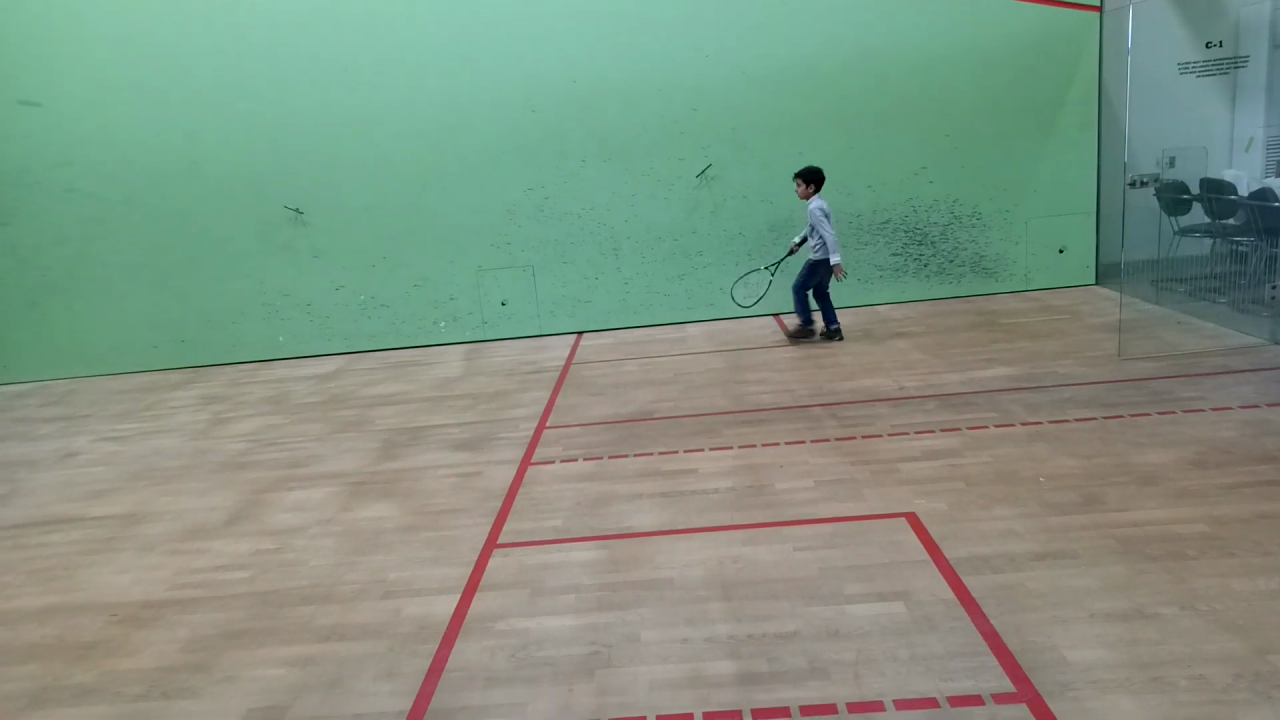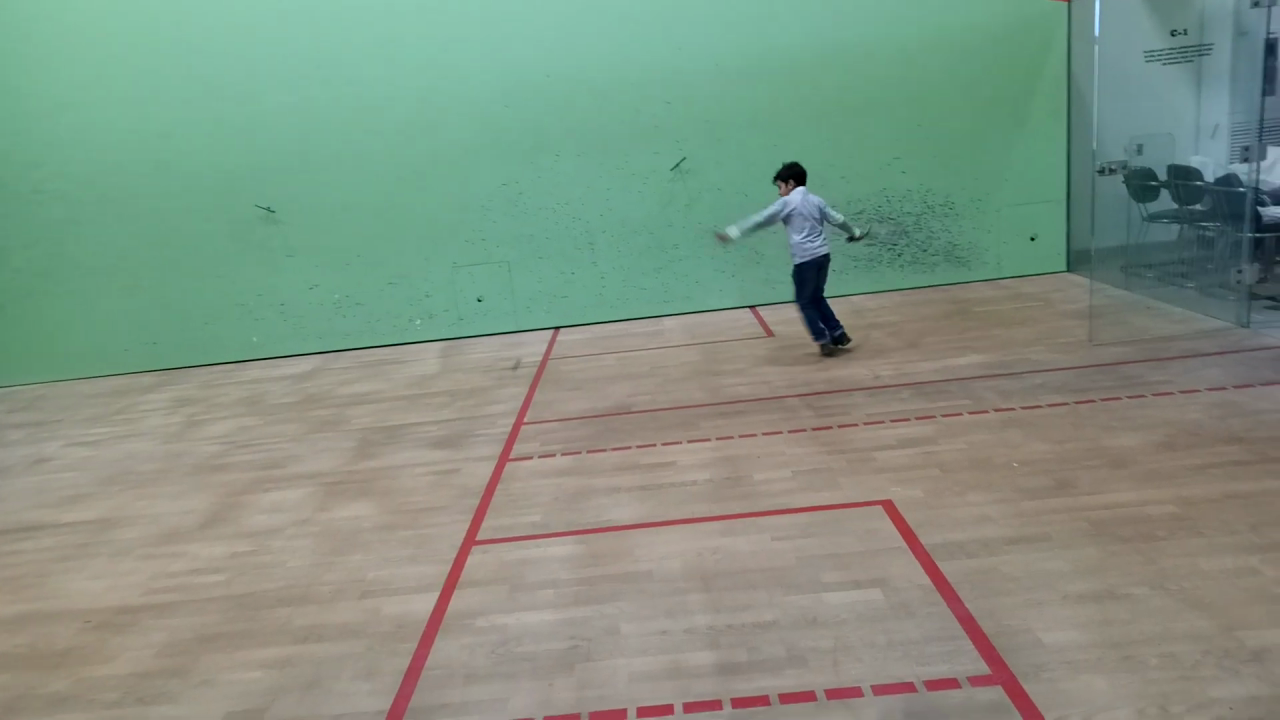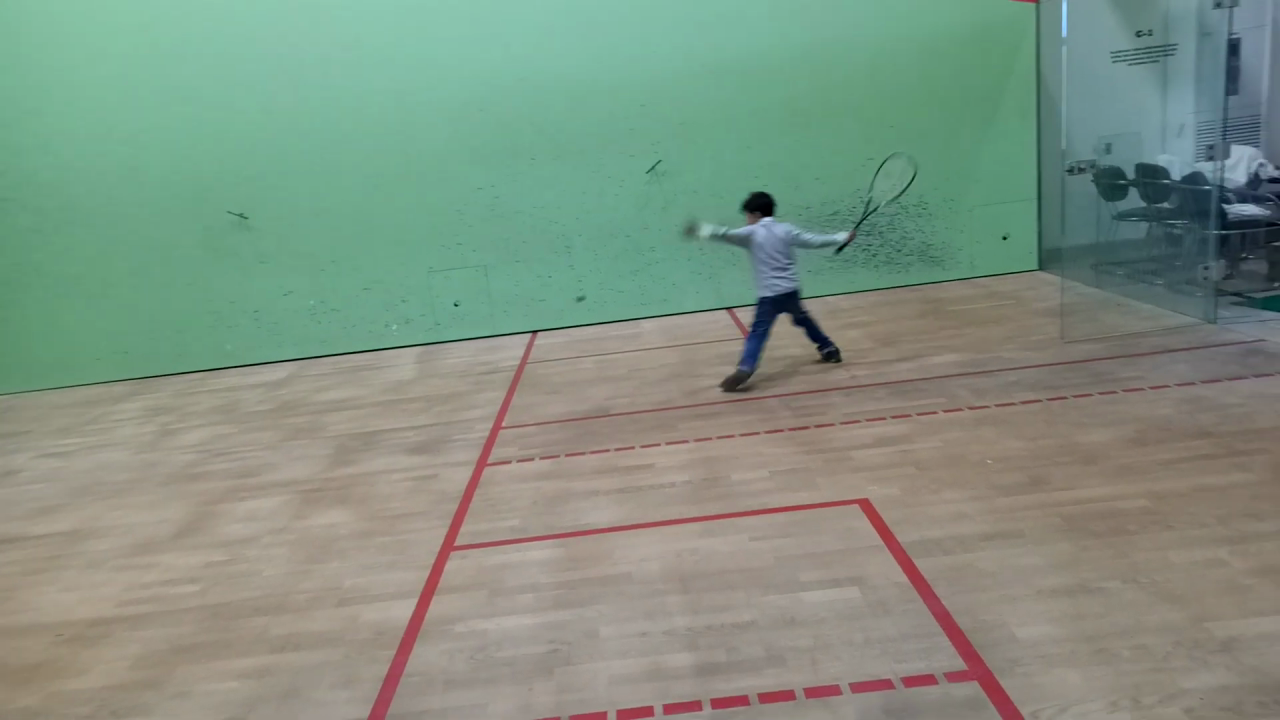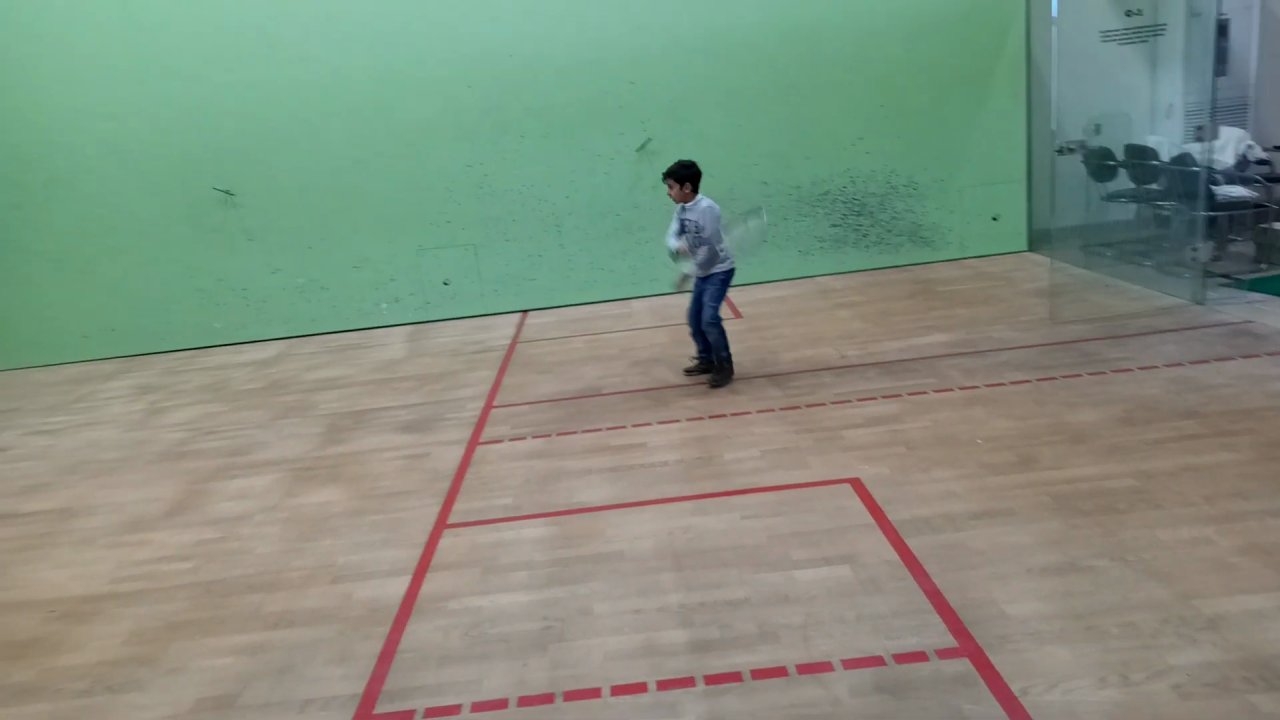
dt=0.5s
person 1, frame 1
left shoulder: (814, 208)
right shoulder: (817, 204)
left elbow: (829, 235)
left wrist: (836, 262)
right wrist: (798, 241)
left hip: (820, 258)
right hip: (823, 257)
left knee: (799, 288)
right knee: (820, 292)
left ankle: (806, 326)
right ankle: (833, 329)
person 1, frame 2
left shoulder: (786, 203)
right shoulder: (817, 200)
left elbow: (759, 220)
right elbow: (838, 220)
left wrist: (732, 233)
right wrist: (855, 232)
left hip: (804, 260)
right hip: (822, 256)
left knee: (805, 302)
right knee: (816, 298)
left ankle: (824, 341)
right ankle: (838, 335)
person 1, frame 3
left shoulder: (753, 232)
right shoulder: (786, 230)
left elbow: (727, 236)
right elbow: (813, 240)
left wrist: (700, 231)
right wrist: (841, 237)
left hip: (769, 295)
right hip: (788, 291)
left knee: (757, 334)
right knee: (803, 320)
left ankle: (744, 369)
right ankle: (828, 351)
person 1, frame 4
left shoulder: (707, 208)
right shoulder: (681, 210)
left elbow: (710, 247)
right elbow: (671, 237)
left wrist: (689, 272)
right wrist: (678, 246)
left hip: (718, 270)
right hip: (703, 272)
left knee: (709, 319)
right knee: (695, 319)
left ankle: (723, 364)
right ankle: (707, 360)
